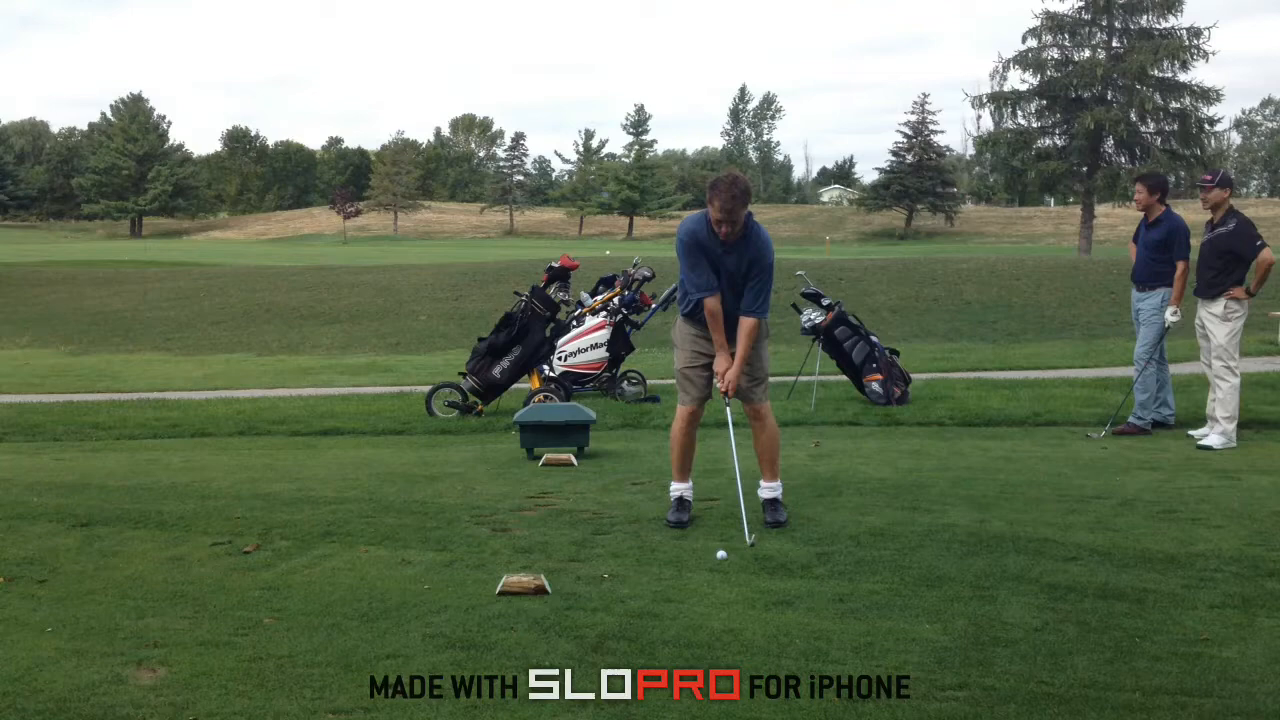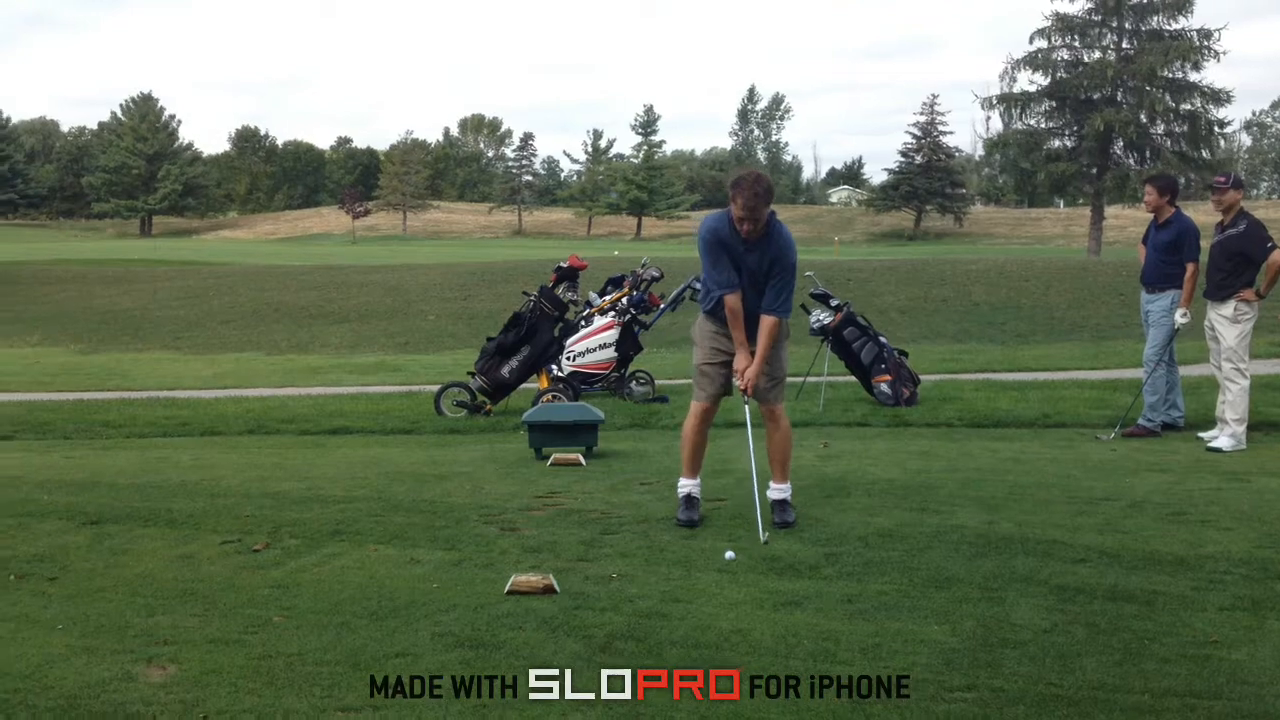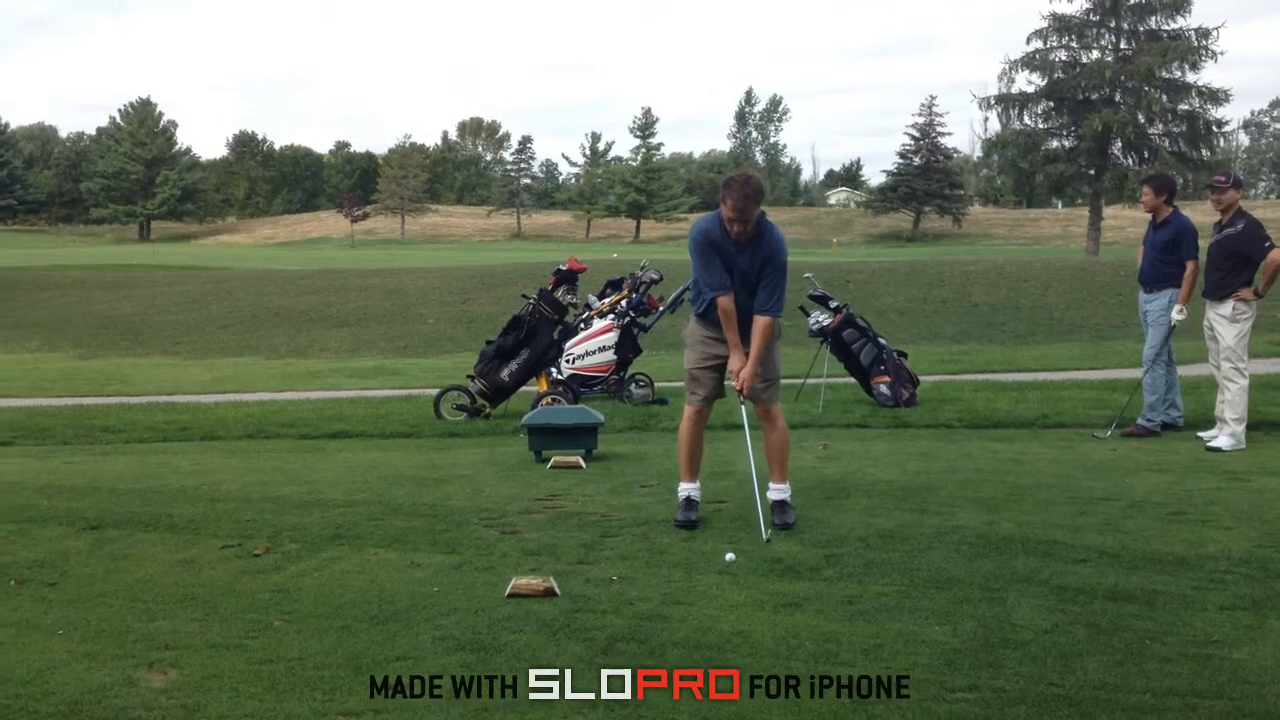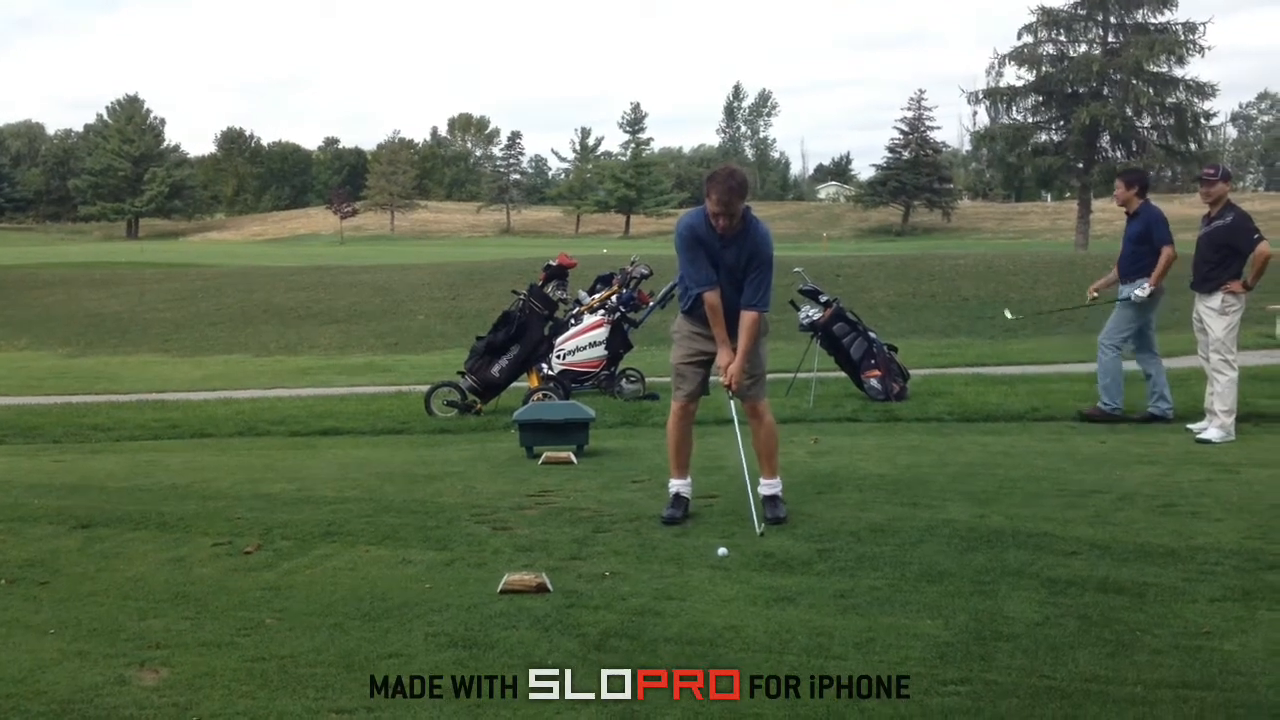
dt=0.5s
person 1, frame 1
left shoulder: (760, 244)
right shoulder: (690, 232)
left elbow: (752, 312)
right elbow: (709, 297)
left wrist: (737, 365)
right wrist: (720, 352)
left hip: (746, 328)
right hip: (697, 326)
left knee: (759, 409)
right knee: (688, 410)
left ankle: (771, 492)
right ankle: (681, 493)
person 1, frame 2
left shoulder: (783, 243)
right shoulder: (712, 229)
left elbow: (774, 311)
right elbow: (730, 294)
left wrist: (757, 364)
right wrist: (739, 349)
left hip: (765, 328)
right hip: (717, 324)
left knee: (774, 409)
right knee: (702, 407)
left ankle: (780, 493)
right ankle: (689, 491)
person 1, frame 3
left shoulder: (773, 242)
right shoulder: (703, 232)
left elbow: (766, 311)
right elbow: (721, 296)
left wrist: (751, 364)
right wrist: (734, 351)
left hip: (758, 328)
right hip: (709, 327)
left knee: (770, 409)
right knee: (696, 409)
left ankle: (780, 494)
right ankle: (689, 494)
person 1, frame 4
left shoulder: (759, 237)
right shoulder: (688, 227)
left elbow: (753, 306)
right elbow: (708, 292)
left wrist: (739, 359)
right wrist: (721, 347)
left hip: (744, 324)
right hip: (695, 323)
left knee: (757, 406)
right knee: (682, 406)
left ankle: (771, 489)
right ankle: (679, 489)
person 2, frame 1
left shoulder: (1238, 224)
right shoulder: (1210, 225)
left elbow: (1267, 258)
left wrist: (1250, 291)
left hip: (1226, 307)
right hip: (1205, 305)
left knee: (1224, 368)
right knee: (1212, 368)
left ankle: (1225, 432)
right ankle: (1213, 425)
person 2, frame 2
left shoulder: (1248, 226)
right shoulder: (1220, 227)
left hip: (1235, 309)
right hip: (1214, 307)
left knee: (1234, 371)
right knee: (1221, 371)
left ankle: (1235, 434)
right ankle: (1223, 426)
person 2, frame 3
left shoulder: (1247, 226)
right shoulder: (1218, 226)
left hip: (1234, 308)
right hip: (1213, 306)
left knee: (1233, 370)
right knee: (1220, 370)
left ankle: (1234, 434)
right ankle: (1223, 426)
person 2, frame 4
left shoulder: (1235, 218)
right shoulder: (1207, 219)
left elbow: (1264, 251)
left wrist: (1247, 284)
left hip: (1223, 300)
right hip: (1202, 299)
left knee: (1222, 362)
right knee: (1209, 362)
left ankle: (1223, 425)
right ankle: (1212, 418)
person 3, frame 1
left shoulder: (1175, 225)
right shoulder: (1146, 221)
left elbow: (1182, 267)
left wrist: (1174, 306)
left hip: (1158, 296)
right hip: (1138, 294)
left knee: (1144, 356)
right knee: (1155, 357)
left ankle: (1141, 419)
right ankle: (1163, 414)
person 3, frame 2
left shoulder: (1185, 227)
right shoulder: (1155, 222)
left elbow: (1192, 270)
left wrist: (1184, 308)
left hip: (1168, 299)
right hip: (1148, 296)
left knee: (1153, 358)
right knee: (1165, 359)
left ankle: (1150, 422)
right ankle: (1173, 416)
person 3, frame 3
left shoulder: (1182, 225)
right shoulder: (1154, 223)
left elbow: (1191, 267)
left wrist: (1181, 305)
right wrist: (1141, 266)
left hip: (1165, 298)
right hip: (1146, 296)
left knee: (1153, 358)
right knee: (1162, 358)
left ankle: (1150, 422)
right ankle: (1172, 416)
person 3, frame 4
left shoulder: (1152, 215)
right shoulder: (1134, 217)
left elbow: (1169, 253)
left wrist: (1150, 284)
right wrist: (1101, 284)
left hip: (1141, 290)
right hip: (1132, 289)
left knee: (1109, 342)
right knee: (1146, 350)
left ankle: (1110, 406)
right ankle: (1161, 408)
